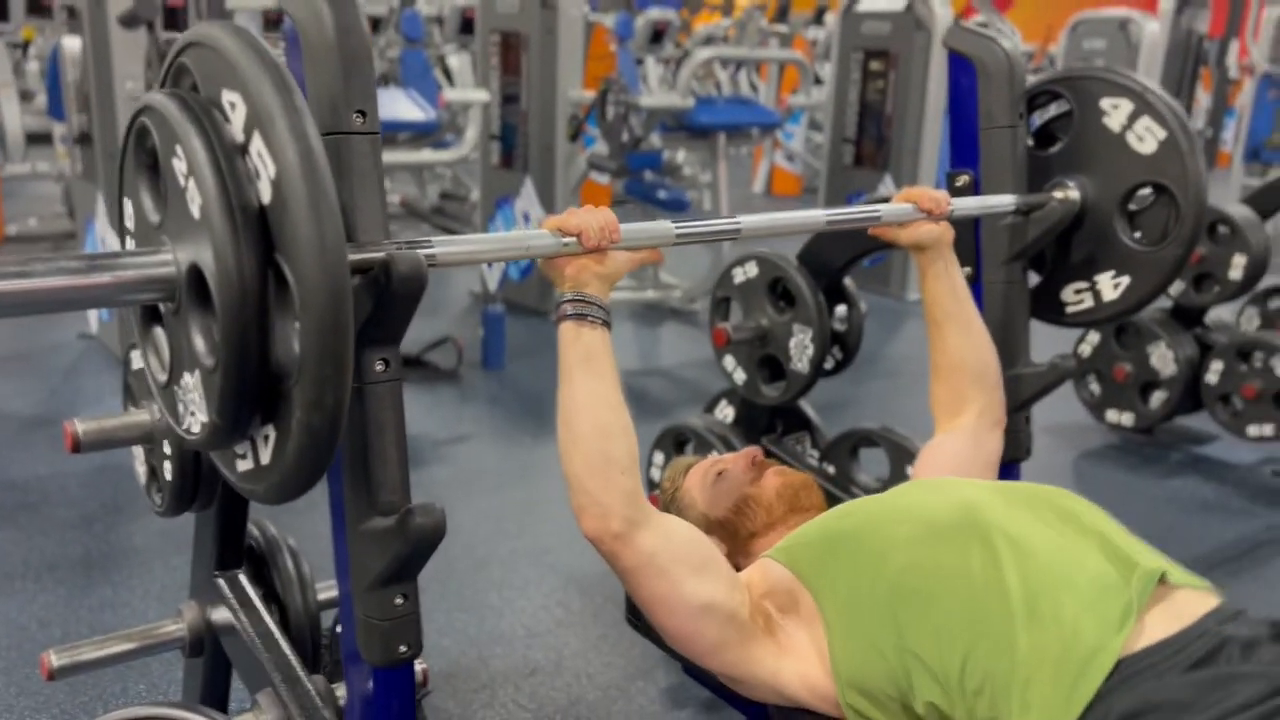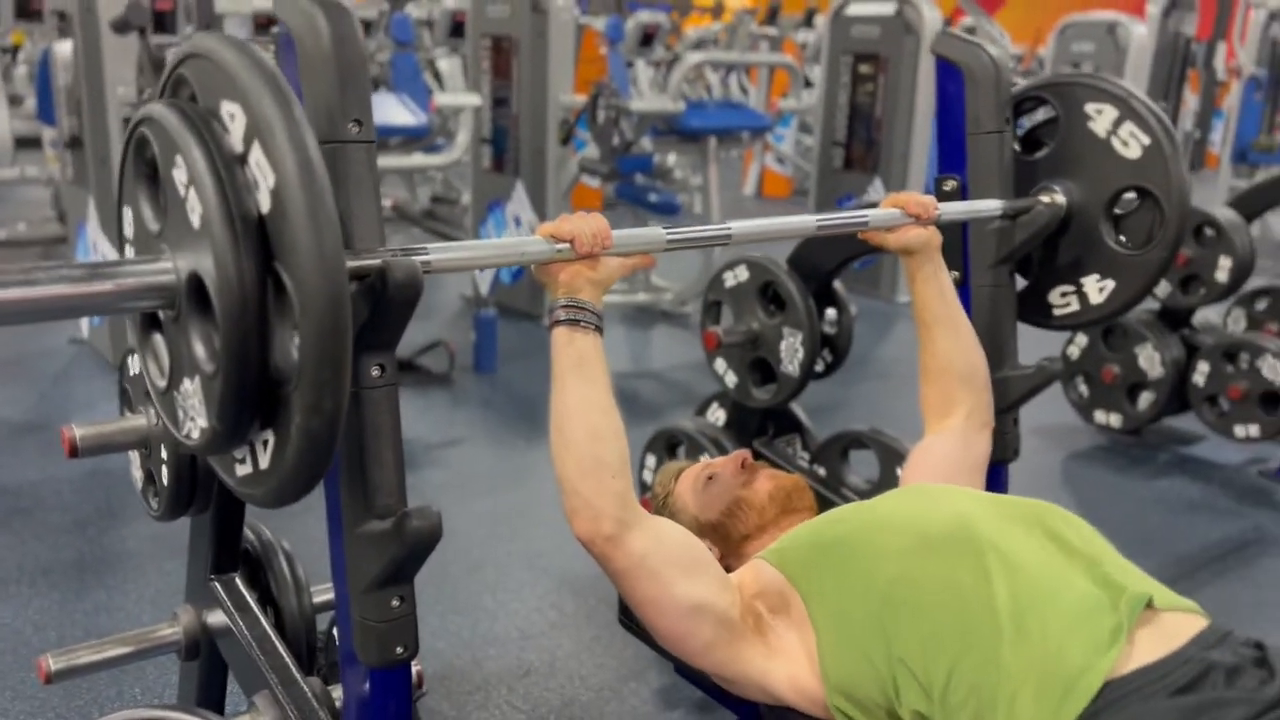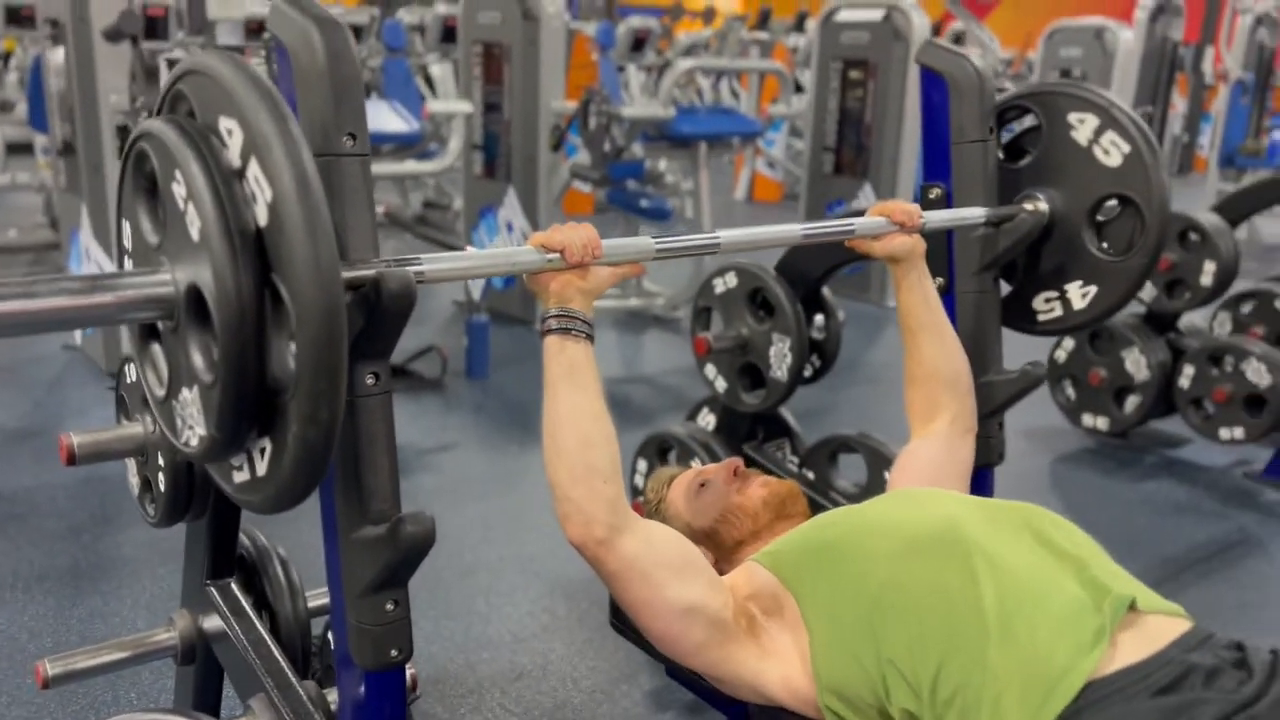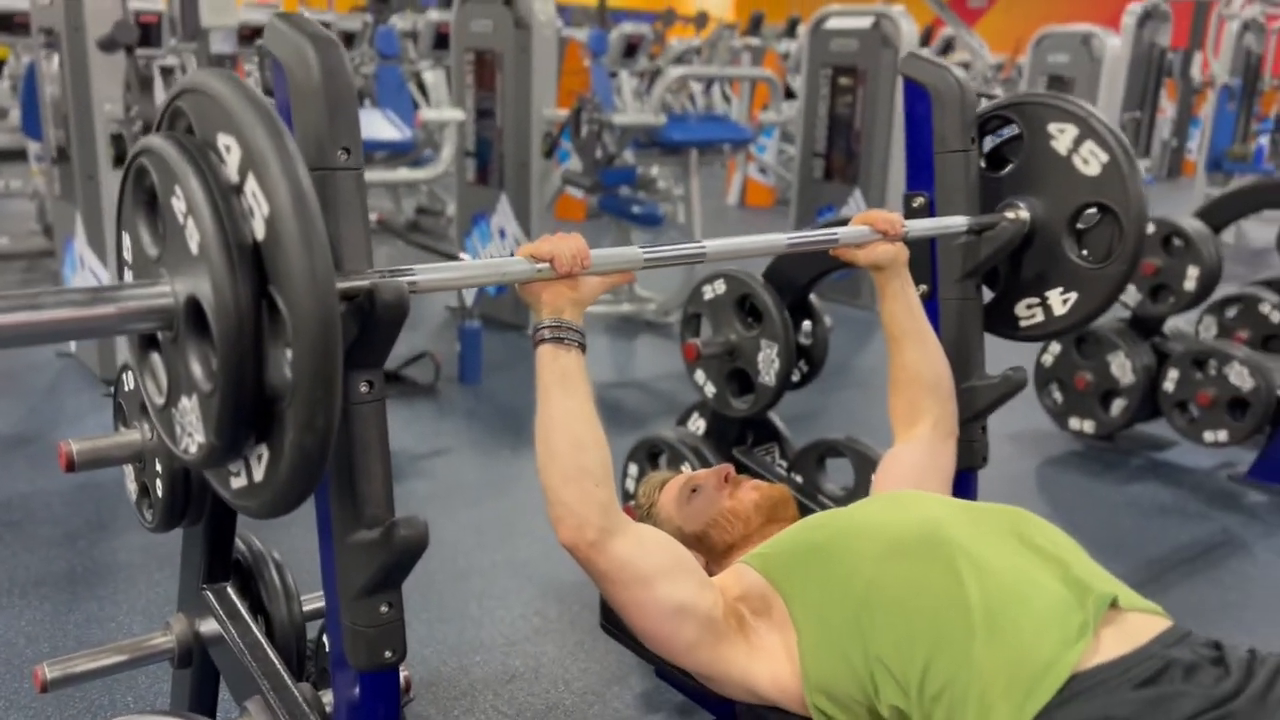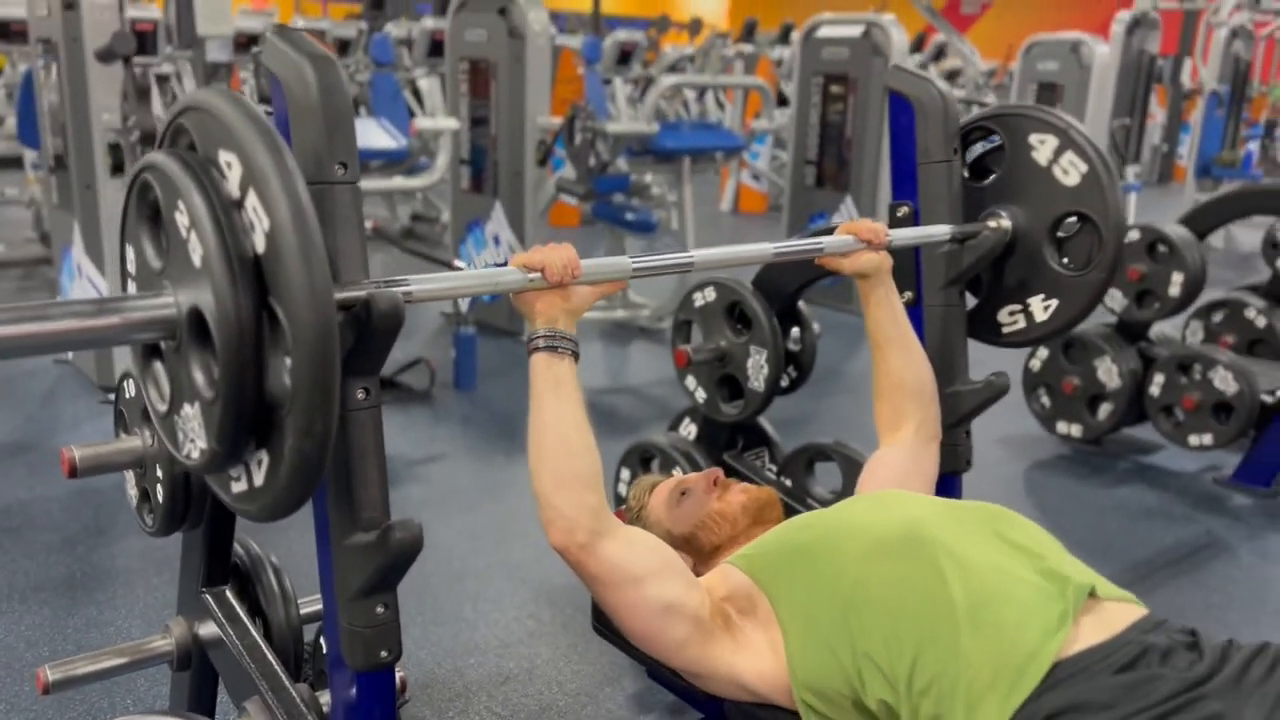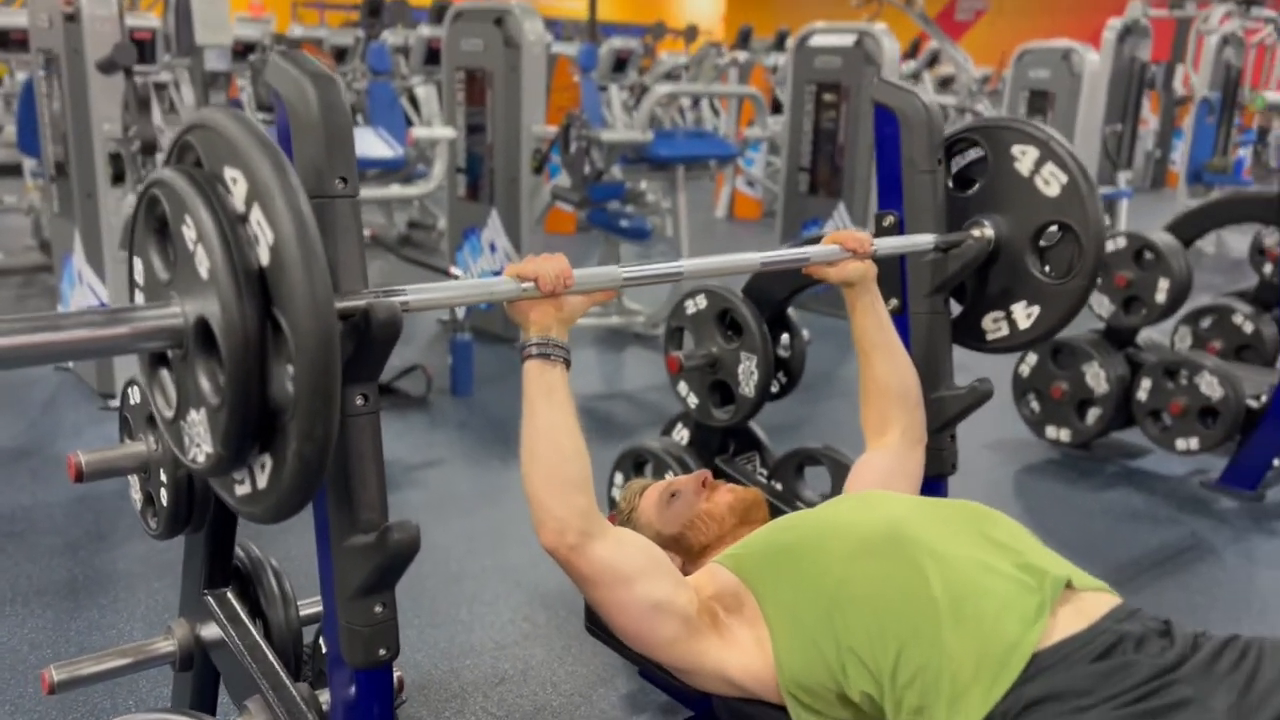
dt=0.1s
person 1, frame 1
left shoulder: (907, 520)
right shoulder: (770, 616)
left elbow: (975, 412)
right elbow: (613, 516)
left wrist: (937, 258)
right wrist: (584, 303)
person 1, frame 2
left shoulder: (901, 515)
right shoulder: (759, 616)
left elbow: (963, 415)
right elbow: (605, 519)
left wrist: (924, 262)
right wrist: (577, 307)
person 1, frame 3
left shoulder: (888, 522)
right shoulder: (751, 619)
left elbow: (947, 419)
right elbow: (597, 522)
left wrist: (910, 269)
right wrist: (568, 317)
person 1, frame 4
left shoulder: (868, 525)
right shoulder: (741, 617)
left elbow: (929, 425)
right elbow: (589, 526)
left wrist: (892, 276)
right wrist: (560, 325)
person 1, frame 5
left shoulder: (855, 526)
right shoulder: (728, 618)
left elbow: (912, 428)
right elbow: (579, 528)
left wrist: (876, 284)
right wrist: (553, 334)
person 1, frame 6
left shoulder: (838, 524)
right shoulder: (715, 614)
left elbow: (898, 432)
right elbow: (570, 531)
left wrist: (862, 292)
right wrist: (545, 340)
